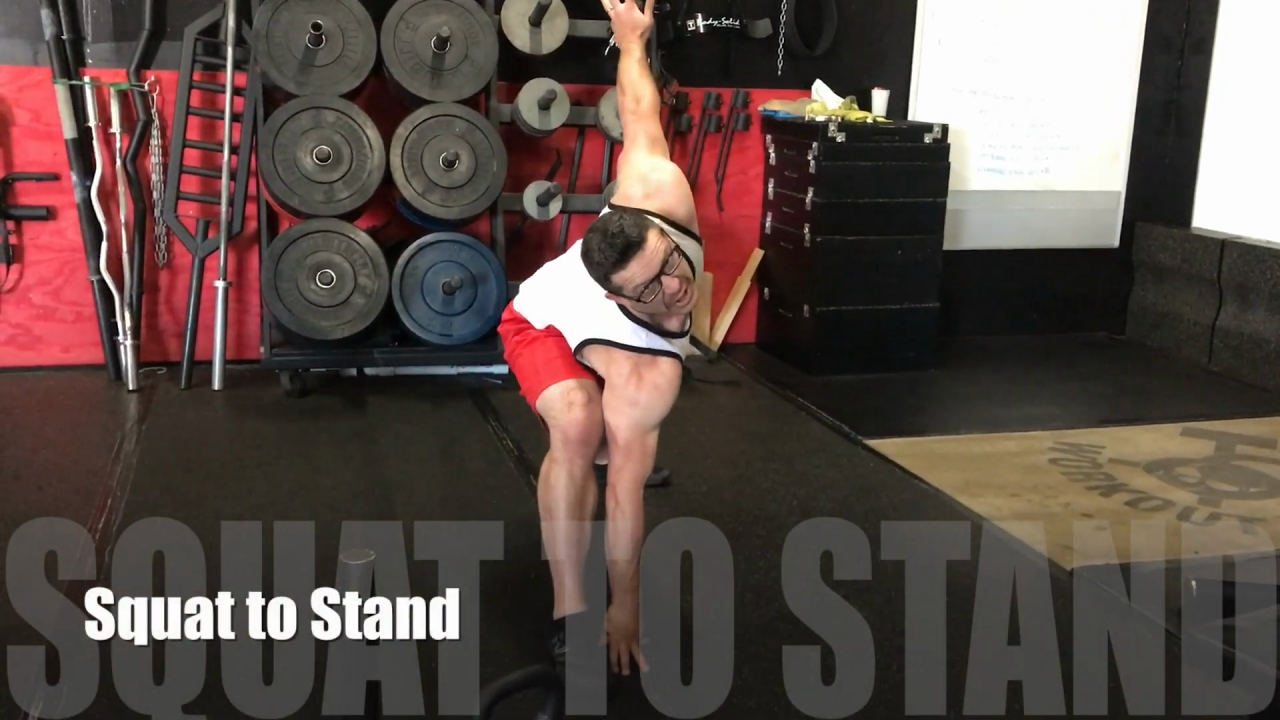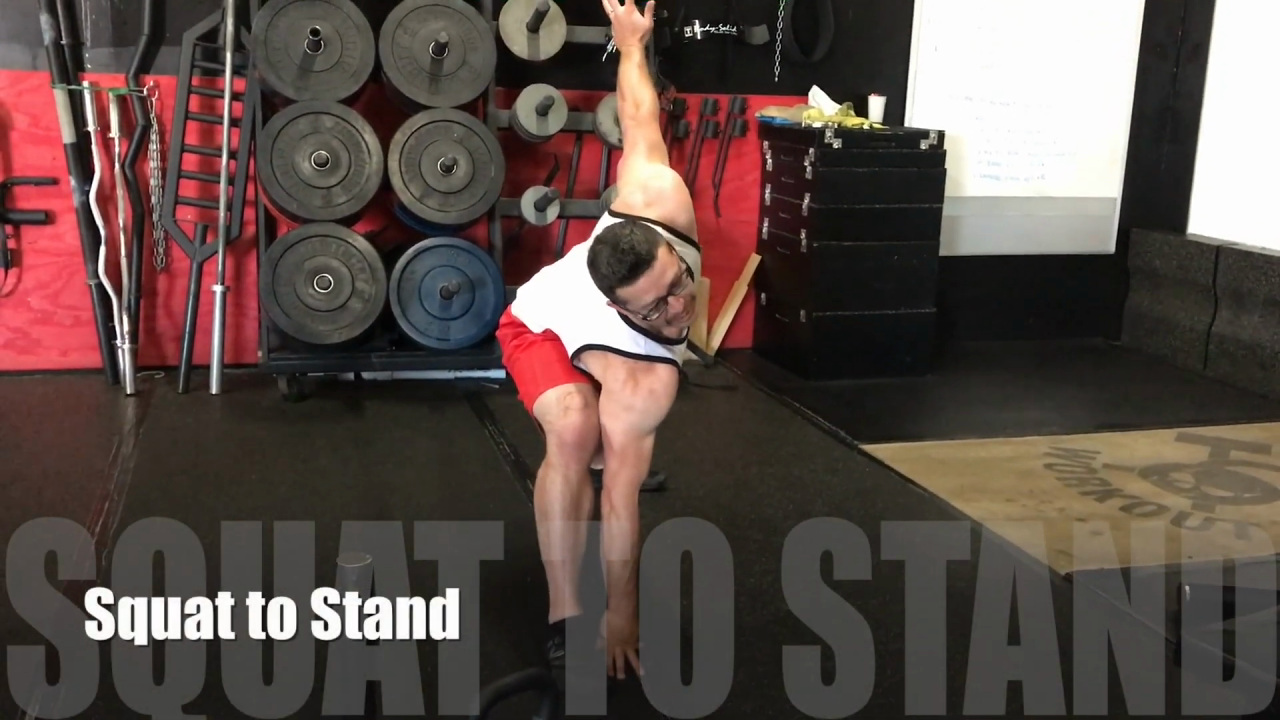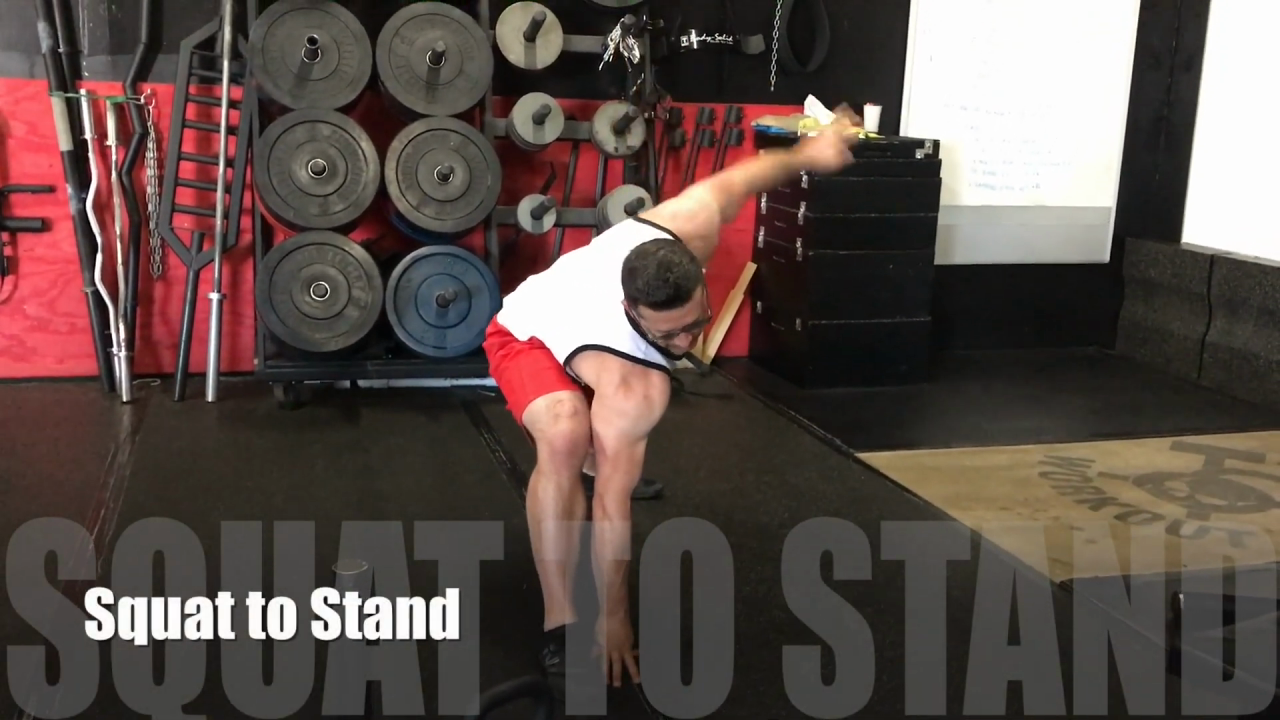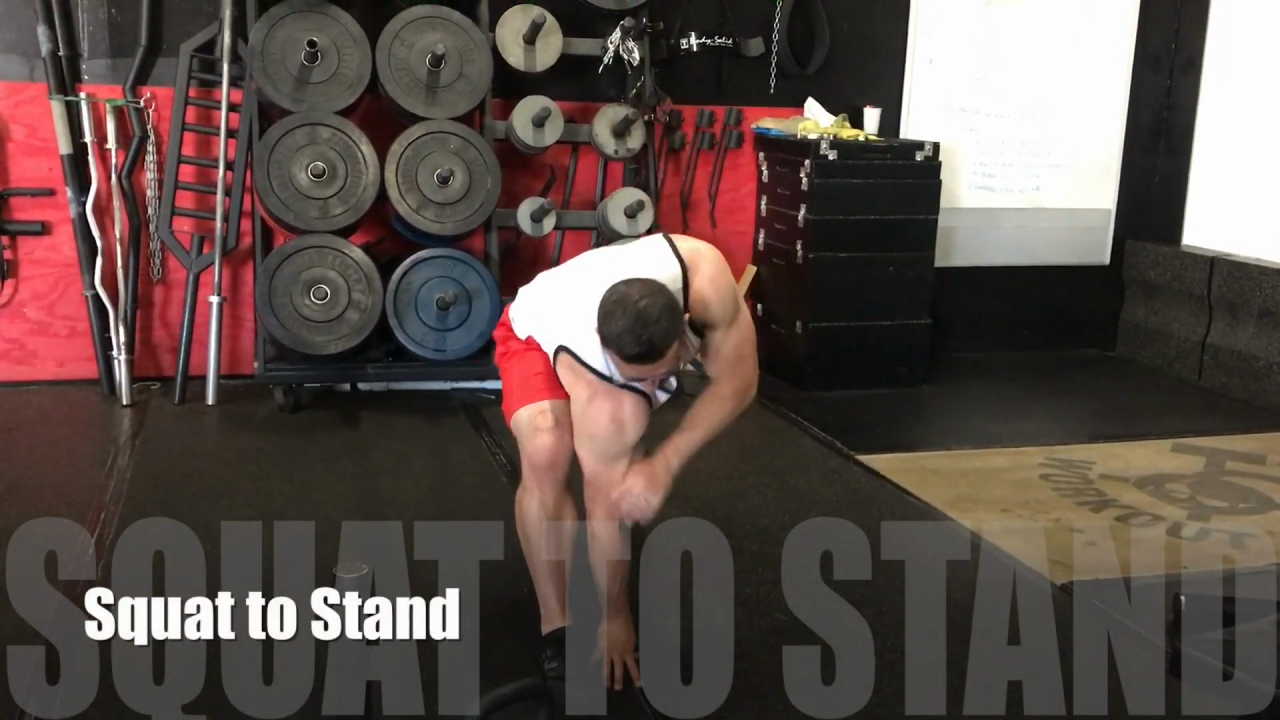
dt=0.5s
person 1, frame 1
left shoulder: (658, 196)
right shoulder: (646, 369)
left elbow: (639, 116)
right elbow: (624, 489)
right wrist: (625, 612)
left hip: (568, 292)
right hip: (541, 322)
left knee: (626, 433)
right knee: (580, 428)
right ankle: (570, 612)
person 1, frame 2
left shoulder: (659, 204)
right shoulder: (643, 376)
left elbow: (639, 121)
right elbow: (620, 495)
right wrist: (623, 615)
left hip: (572, 294)
right hip: (541, 326)
left knee: (623, 438)
right knee: (576, 434)
left ankle: (609, 441)
right ankle: (565, 616)
person 1, frame 3
left shoulder: (682, 232)
right shoulder: (632, 387)
left elbow: (726, 182)
right elbow: (613, 505)
left wrist: (807, 155)
right wrist: (614, 620)
right hip: (525, 338)
right knee: (566, 442)
right ankle: (561, 623)
person 1, frame 4
left shoulder: (704, 274)
right shoulder: (602, 397)
left elbow: (737, 377)
right elbow: (603, 508)
left wrist: (665, 464)
right wrist: (615, 620)
right hip: (535, 334)
right knee: (547, 454)
right ankle: (556, 626)
